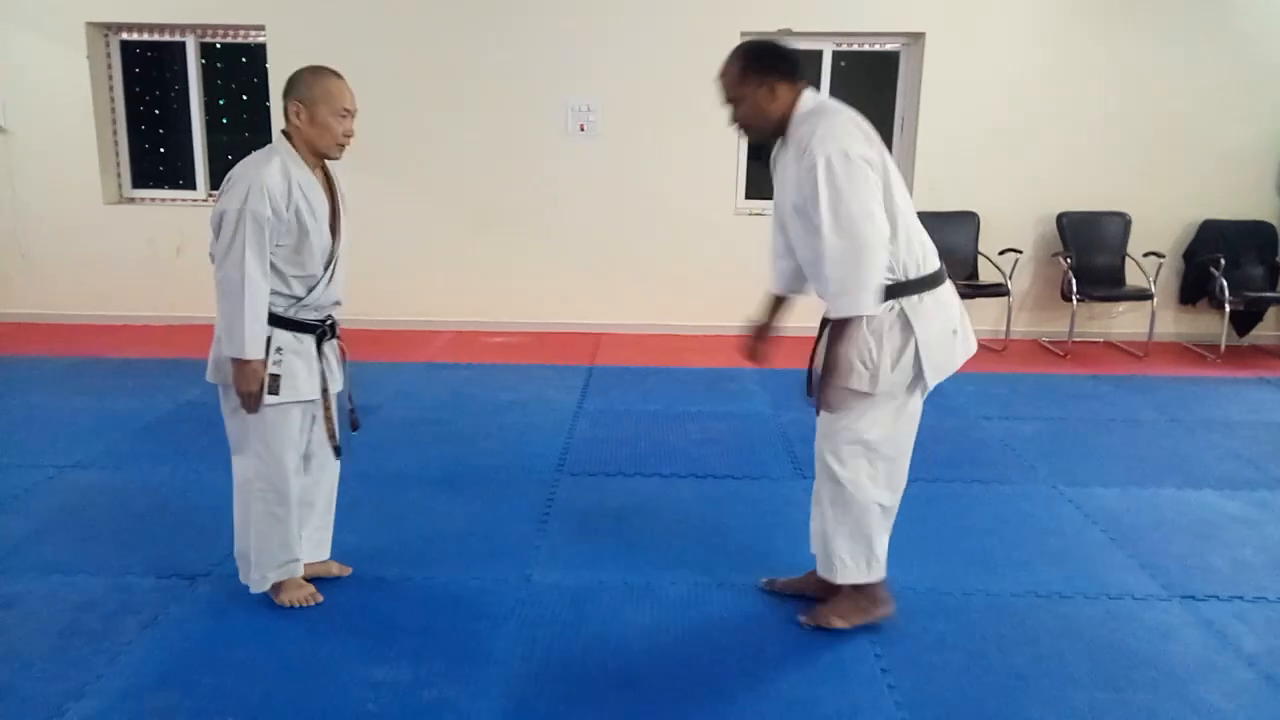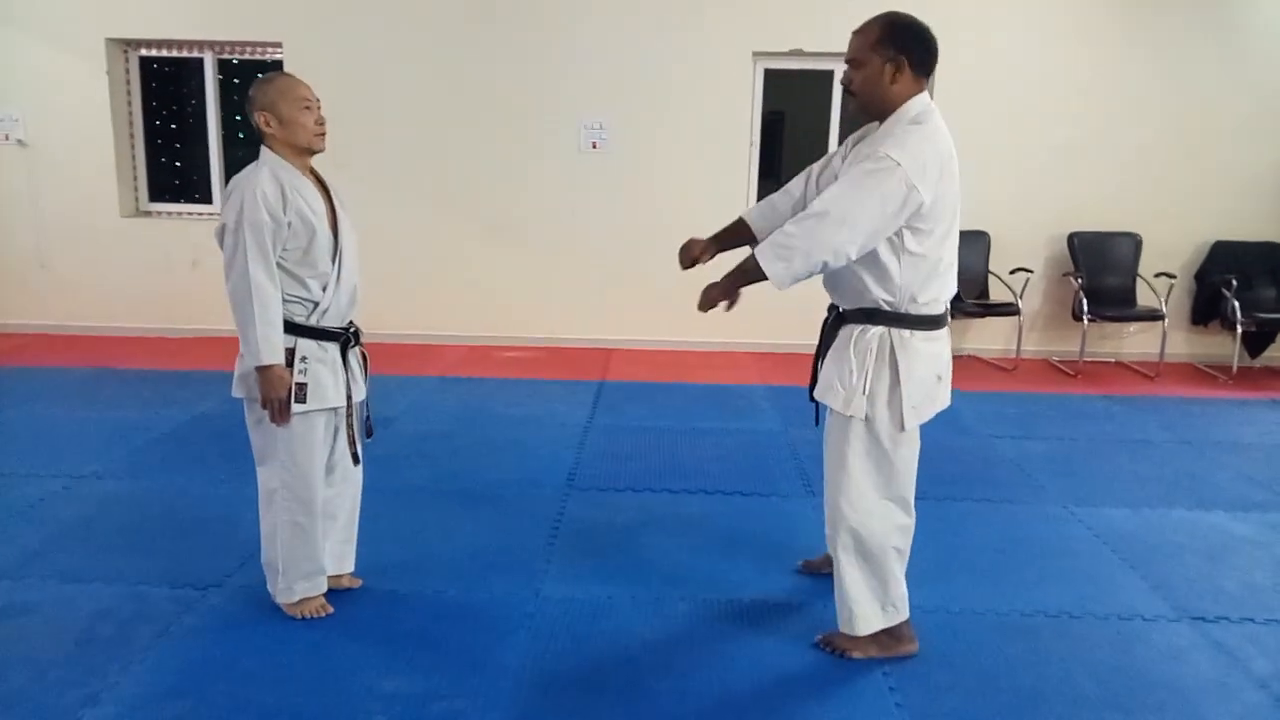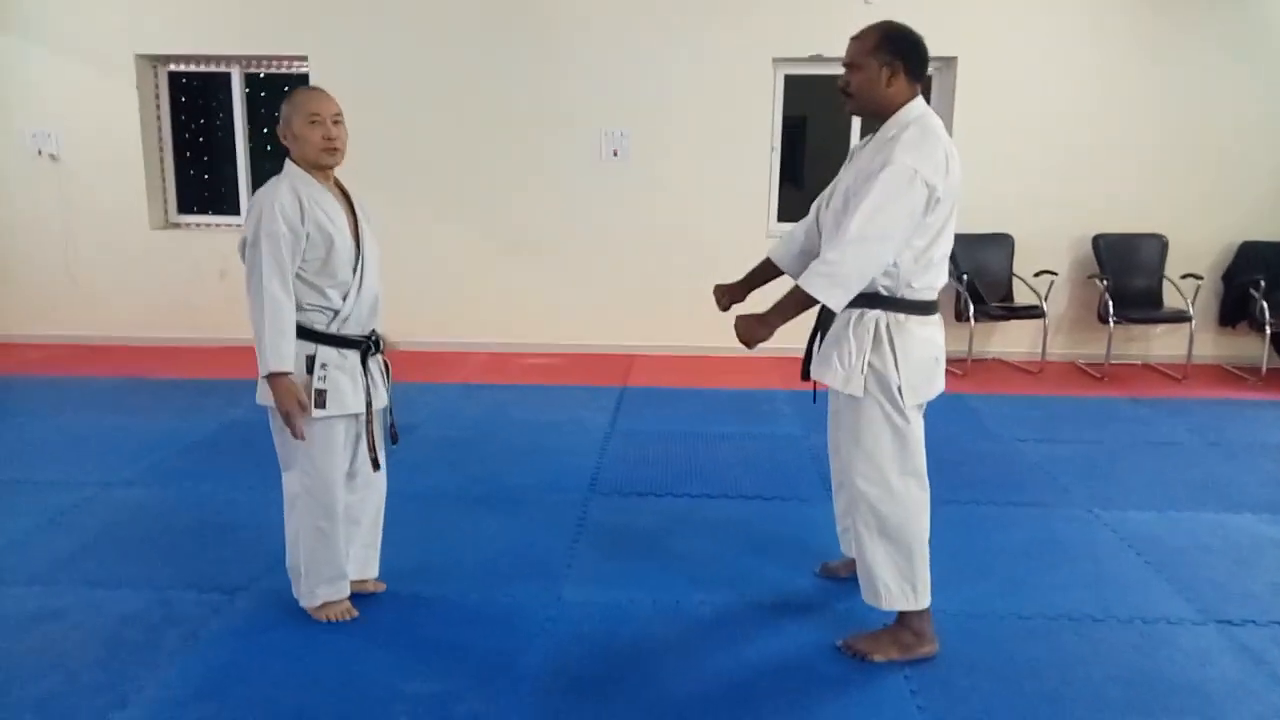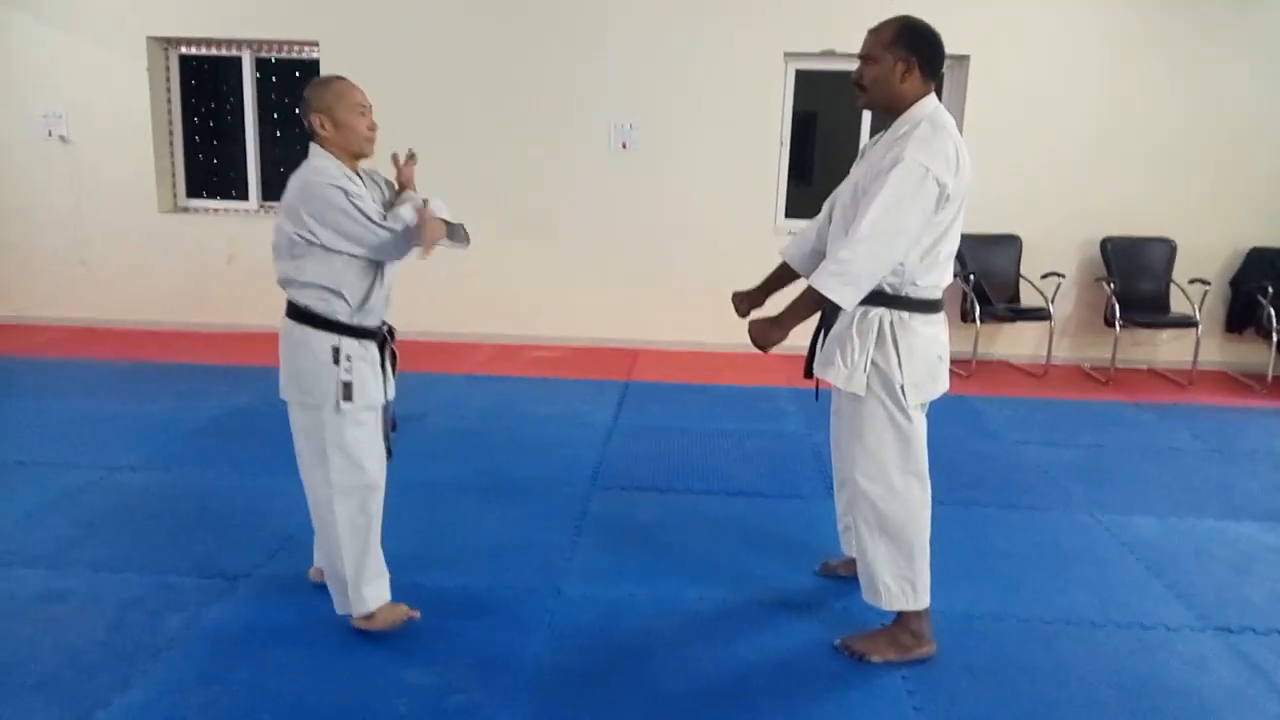
dt=0.7s
person 1, frame 1
left shoulder: (829, 139)
right shoulder: (795, 140)
left elbow: (856, 251)
right elbow: (796, 243)
left wrist: (835, 351)
right wrist: (770, 315)
left hip: (896, 317)
right hip: (869, 312)
left knee: (851, 450)
right knee: (844, 447)
left ankle: (865, 589)
right ankle: (835, 570)
person 1, frame 2
left shoulder: (908, 153)
right shoulder: (879, 138)
left elbow: (816, 235)
right elbow: (799, 199)
left wrist: (728, 283)
right wrist: (714, 244)
left hip: (887, 348)
right hip: (869, 335)
left knee: (866, 483)
right knee: (855, 470)
left ankle: (887, 626)
right ankle: (853, 558)
person 1, frame 3
left shoulder: (916, 148)
right shoulder: (882, 143)
left elbow: (855, 253)
right elbow: (818, 228)
left wrist: (769, 320)
right wrist: (743, 285)
left hip: (886, 336)
right hip: (863, 329)
left knee: (884, 472)
right knee: (857, 461)
left ankle: (914, 624)
right ankle: (867, 556)
person 1, frame 4
left shoulder: (926, 145)
right shoulder: (896, 138)
left elbow: (864, 252)
right elbow: (828, 228)
left wrist: (783, 322)
right wrist: (762, 291)
left hip: (891, 334)
right hip: (867, 326)
left knee: (887, 472)
right knee: (859, 459)
left ankle: (912, 625)
right ankle: (865, 555)
person 2, frame 1
left shoulder: (322, 177)
right shoulder: (261, 179)
right elbow: (240, 274)
right wrist: (246, 359)
left hip: (313, 344)
right hip: (270, 348)
left knee: (319, 455)
right knee: (272, 464)
left ankle: (306, 553)
right ankle: (276, 570)
person 2, frame 2
left shoulder: (316, 184)
right shoulder: (257, 188)
right elbow: (252, 284)
right wrist: (268, 366)
left hip: (335, 354)
right hip: (292, 359)
left knee: (341, 469)
right knee: (295, 478)
left ankle: (329, 566)
right ankle: (294, 584)
person 2, frame 3
left shoulder: (343, 197)
right shoulder: (279, 201)
right elbow: (270, 292)
left wrist: (372, 340)
right wrist: (279, 373)
left hip: (359, 360)
right hip: (312, 365)
left knee: (365, 475)
right knee: (319, 484)
left ankle: (356, 569)
right ankle: (320, 588)
person 2, frame 4
left shoulder: (364, 181)
right shoulder: (317, 187)
left elbow: (403, 224)
right elbow: (388, 240)
left wrist: (423, 219)
right wrist: (409, 205)
left hip: (359, 345)
right hip: (325, 350)
left knee: (364, 466)
right knee: (345, 475)
left ankle: (333, 562)
right ankle: (363, 599)
